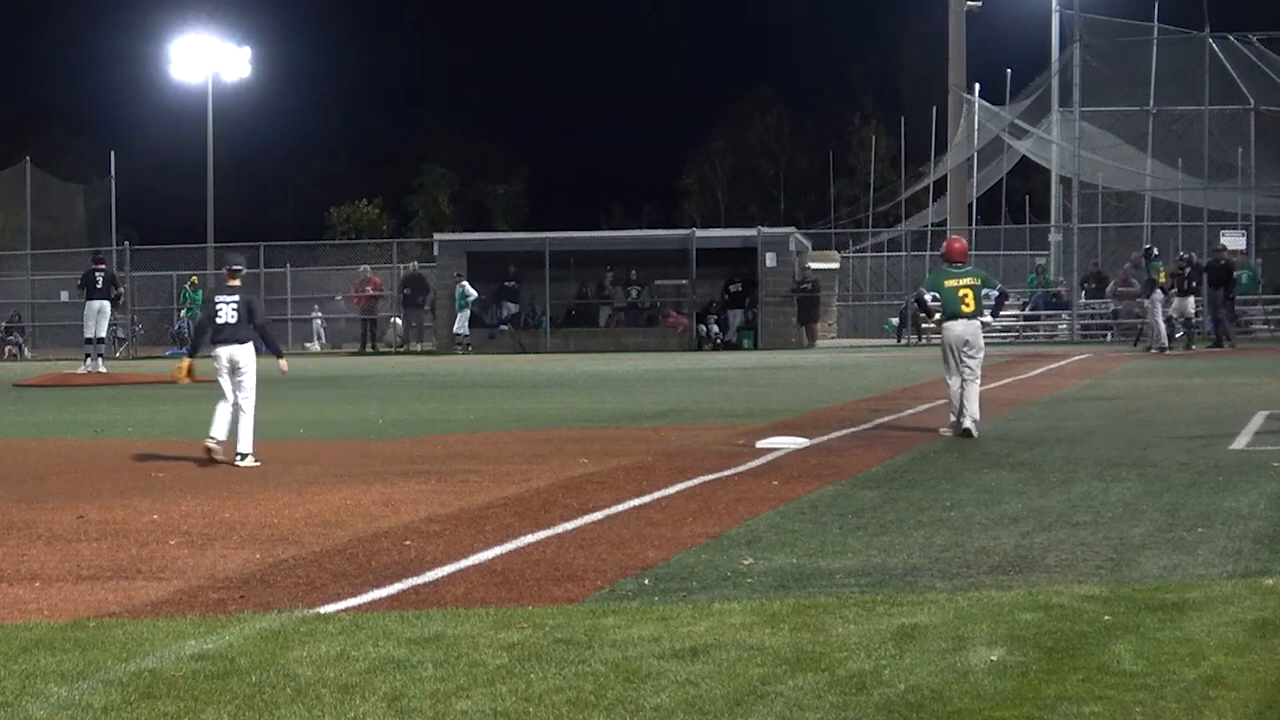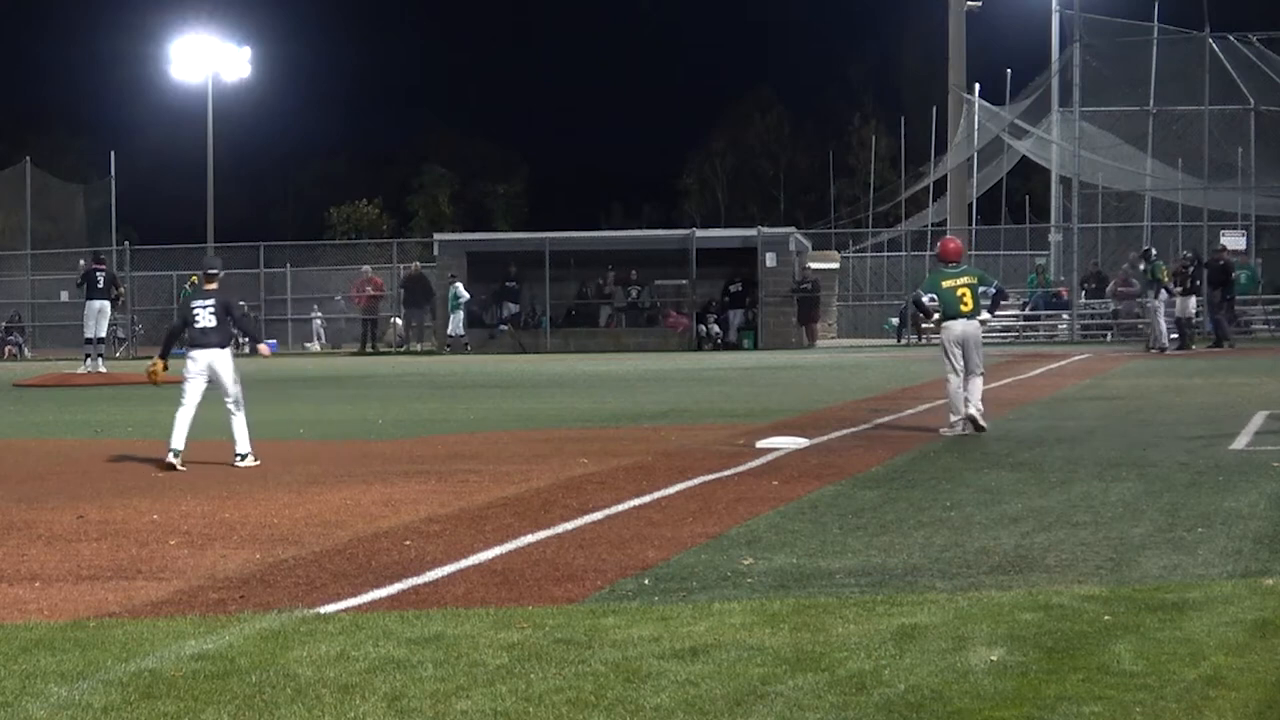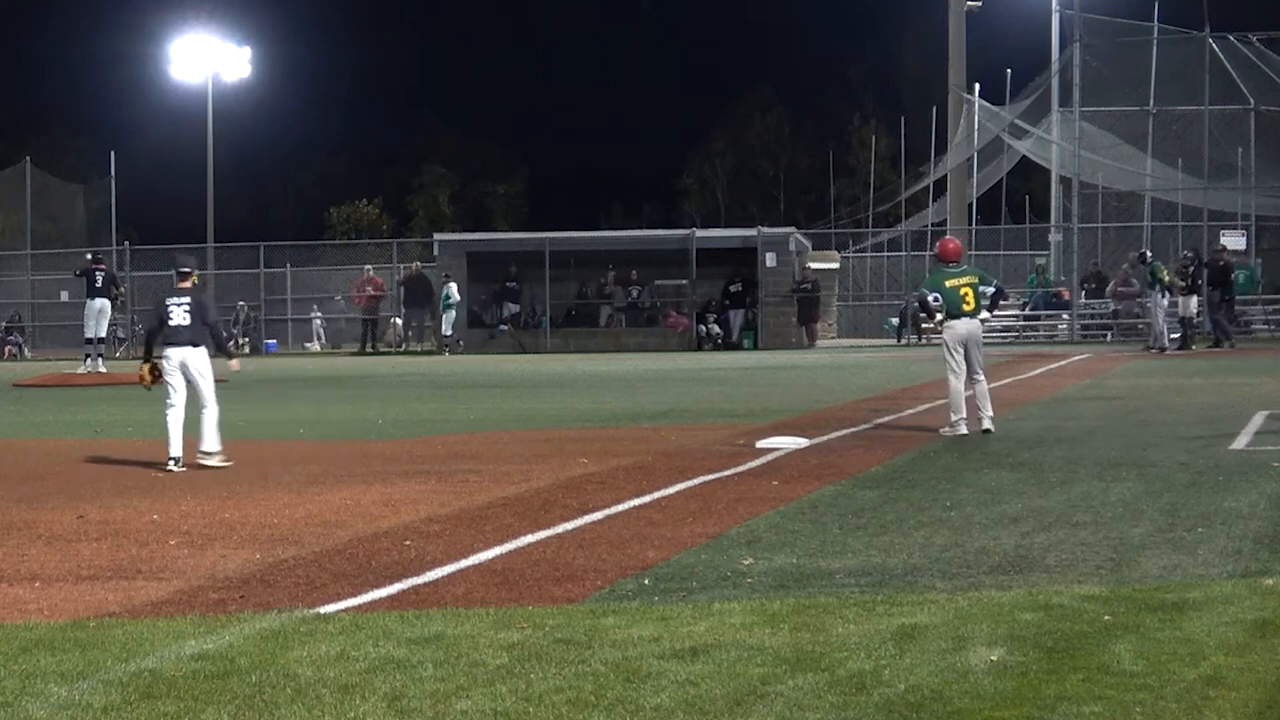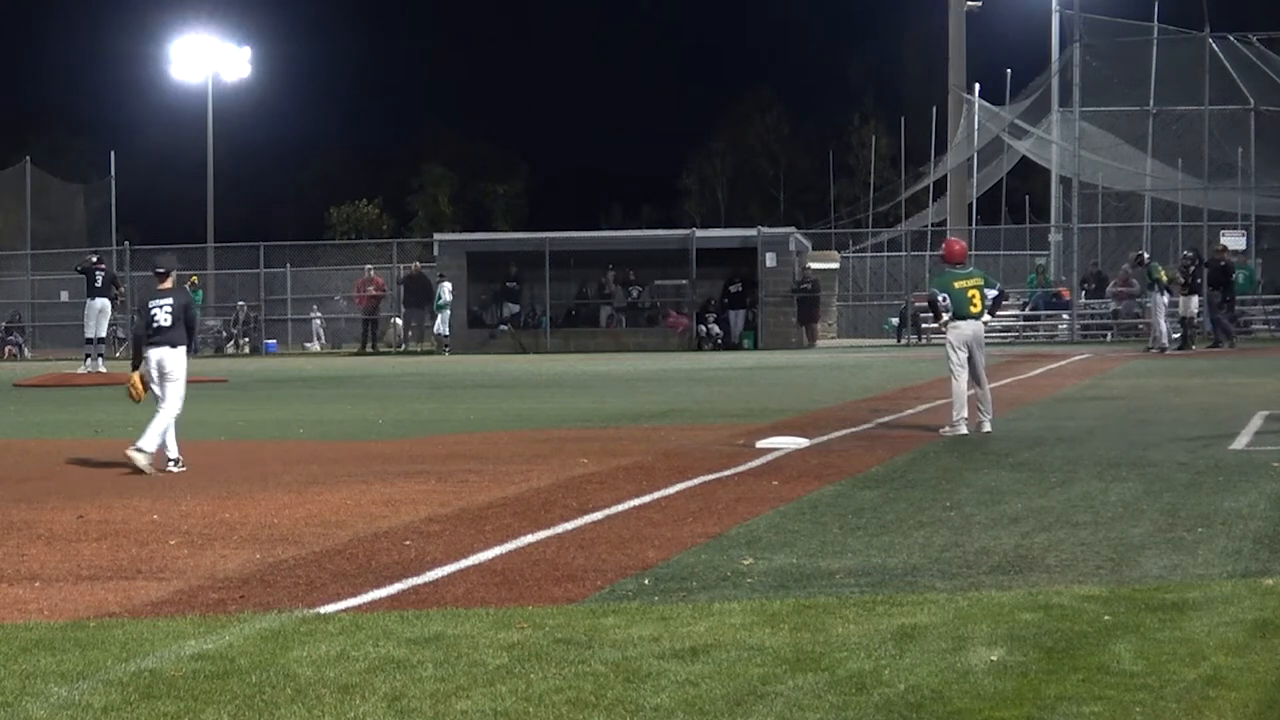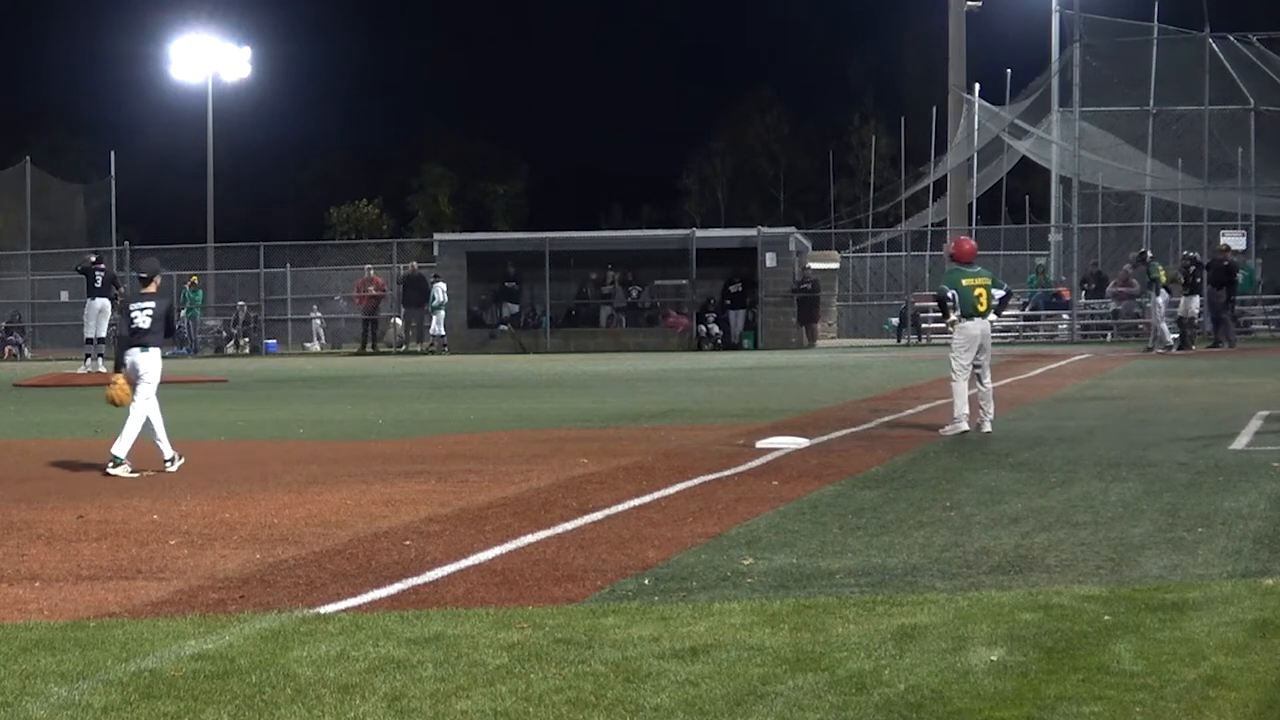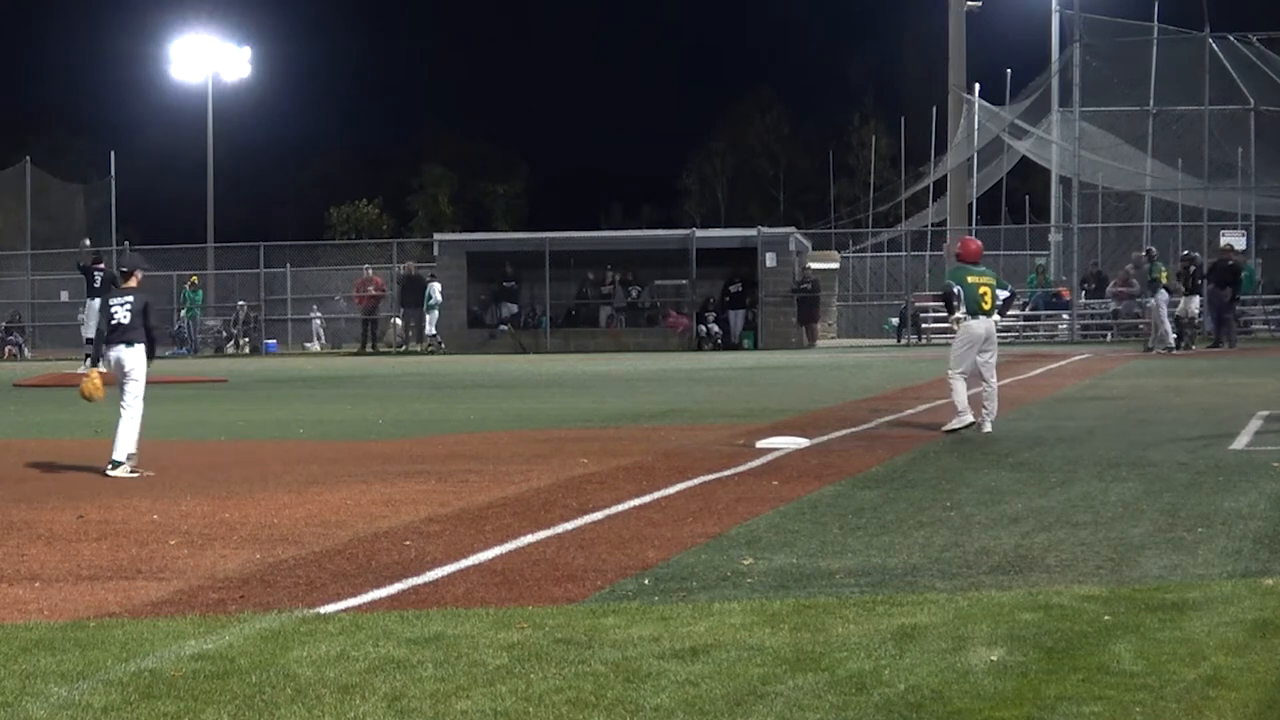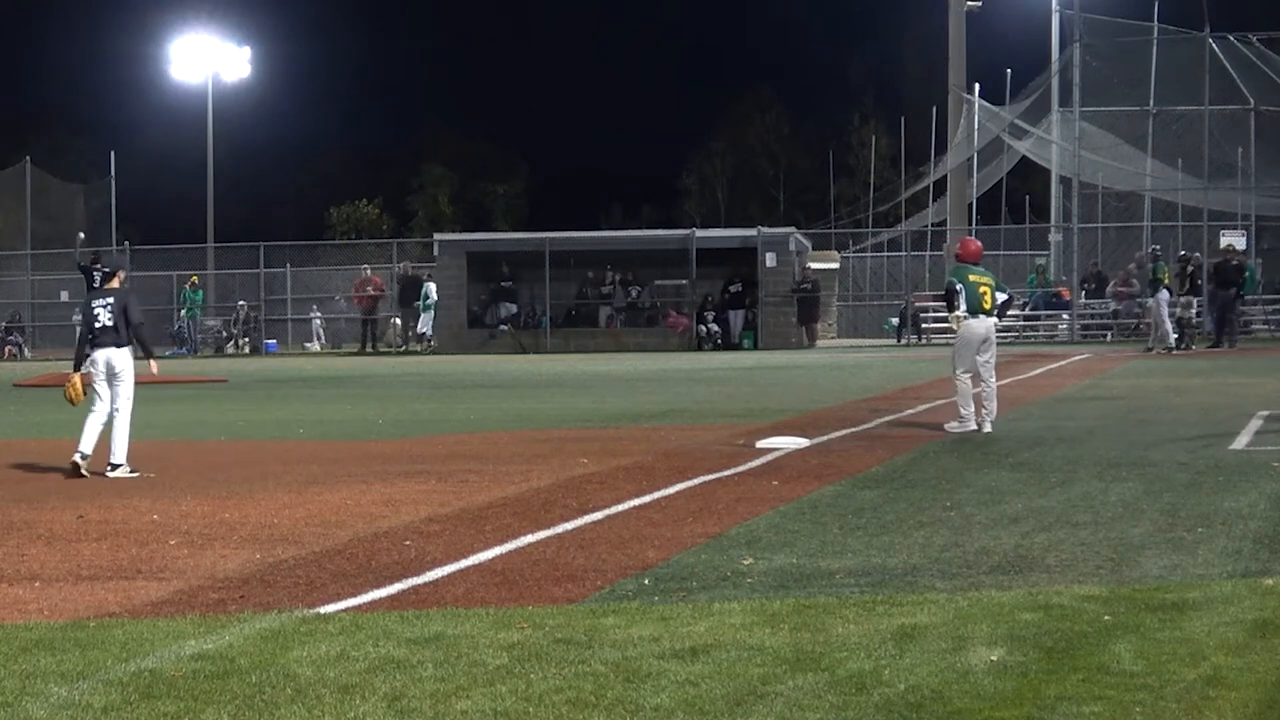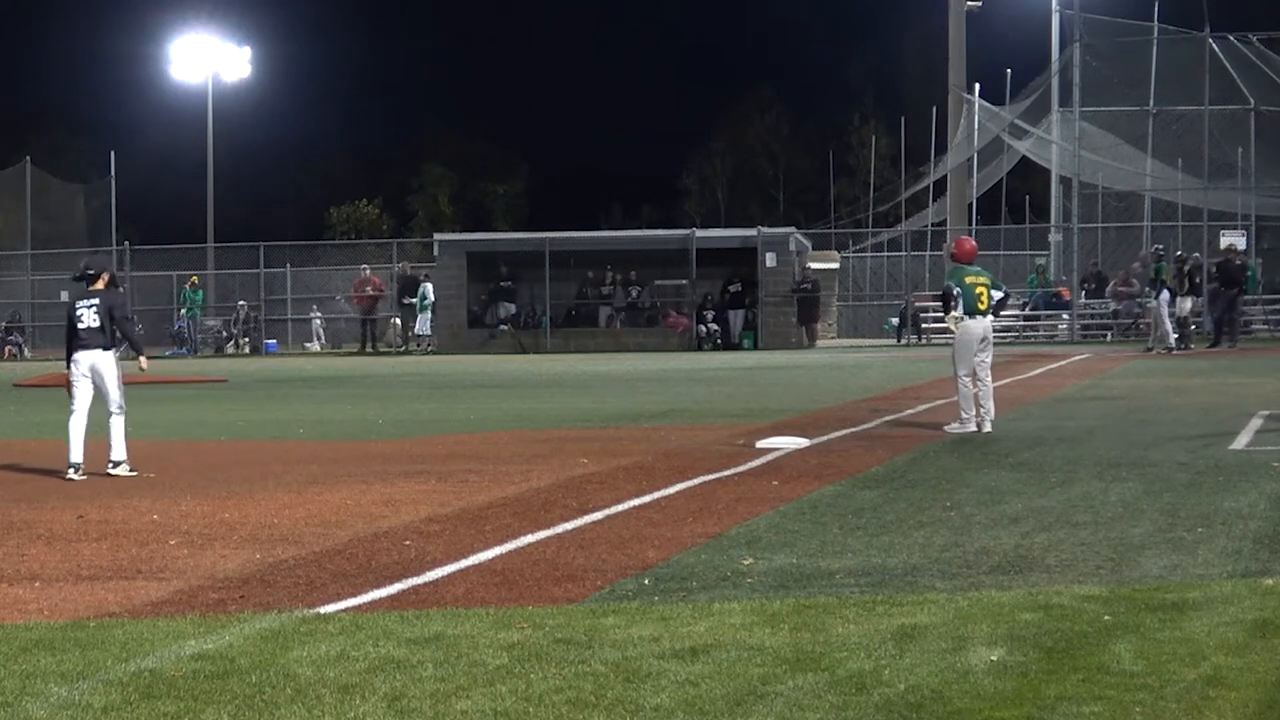
dt=0.2s
person 1, frame 1
left shoulder: (215, 296)
right shoulder: (248, 297)
left elbow: (202, 327)
right elbow: (261, 327)
left wrist: (190, 356)
right wrist: (279, 355)
left hip: (220, 351)
right hip: (243, 350)
left knee: (227, 399)
right knee: (245, 402)
left ankle: (215, 438)
right ankle: (243, 454)
person 1, frame 2
left shoulder: (191, 301)
right shoulder: (224, 298)
left elbow: (175, 330)
right elbow: (241, 320)
left wrist: (162, 356)
right wrist: (258, 342)
left hip: (196, 356)
right hip: (220, 355)
left knee: (187, 405)
right knee: (235, 405)
left ankle: (174, 452)
right ankle: (242, 454)
person 1, frame 3
left shoulder: (165, 299)
right shoulder: (200, 297)
left elbow: (152, 330)
right elbow: (213, 327)
left wrist: (147, 359)
right wrist: (229, 354)
left hip: (170, 354)
right hip: (195, 354)
left knee: (175, 407)
right knee: (209, 405)
left ankle: (174, 457)
right ankle: (208, 451)
person 1, frame 4
left shoulder: (147, 301)
right shoulder: (183, 297)
left elbow: (139, 335)
right elbow: (191, 328)
left wrist: (135, 368)
right wrist: (185, 348)
left hip: (152, 354)
right hip: (174, 353)
left knee: (164, 407)
right knee: (170, 408)
left ankle: (173, 458)
right ankle: (142, 448)
person 1, frame 5
left shoulder: (128, 304)
right shoulder: (164, 302)
left elbow: (123, 337)
right elbow: (170, 332)
left wrist: (117, 370)
left hip: (130, 356)
right hip: (150, 356)
left knee: (150, 406)
right knee: (138, 410)
left ankle: (169, 457)
right ankle: (117, 460)
person 1, frame 6
left shoulder: (108, 298)
right shoulder: (142, 298)
left elbow: (101, 332)
right elbow: (150, 331)
left wrist: (94, 363)
right wrist: (150, 356)
left hip: (112, 352)
right hip: (134, 352)
left knee: (131, 404)
right knee: (131, 407)
left ankle: (127, 454)
right ankle: (118, 462)
person 1, frame 7
left shoulder: (91, 299)
right shoulder: (125, 296)
left elbow: (84, 335)
right elbow: (136, 329)
left wrist: (77, 368)
right wrist: (150, 357)
left hip: (97, 355)
right hip: (120, 354)
left knee: (98, 409)
right knee: (121, 410)
left ankle: (82, 454)
right ankle: (116, 464)
person 1, frame 8
left shoulder: (75, 302)
right shoulder: (111, 297)
left elbow: (70, 337)
right elbow: (123, 325)
left wrist: (69, 367)
right wrist: (139, 353)
left hip: (80, 358)
right hip: (103, 357)
left knee: (78, 412)
right knee: (116, 410)
left ankle: (74, 466)
right ankle: (117, 461)
person 2, frame 1
left shoulder: (939, 276)
right shoulder: (978, 275)
left elbow: (920, 297)
right elbow: (1002, 293)
left wrist: (933, 316)
right wrist: (991, 316)
left hip: (951, 328)
right hip: (974, 328)
left knee: (954, 378)
right knee: (972, 378)
left ankle: (956, 423)
right ankle: (969, 420)
person 2, frame 2
left shoulder: (936, 277)
right shoulder: (974, 273)
left elbow: (917, 299)
right elbow: (999, 290)
left wrist: (931, 316)
right wrist: (989, 313)
left hip: (950, 328)
right hip: (973, 327)
left knee: (955, 377)
right knee: (975, 373)
left ankle: (958, 423)
right ankle: (974, 408)
person 2, frame 3
left shoulder: (937, 277)
right shoulder: (974, 273)
left elbow: (922, 299)
right elbow: (999, 290)
left wrist: (934, 316)
right wrist: (988, 312)
left hip: (953, 328)
right hip: (974, 326)
left knee: (956, 376)
right knee: (977, 374)
left ankle: (958, 424)
right ankle: (986, 418)
person 2, frame 4
left shoulder: (945, 277)
right shoulder: (978, 275)
left elbow: (933, 299)
right elbow: (1000, 292)
left wrist: (940, 318)
right wrist: (989, 315)
left hip: (957, 328)
right hip: (978, 327)
left knee: (959, 376)
right knee: (980, 376)
left ankle: (959, 423)
right ankle: (986, 421)
person 2, frame 5
left shoulder: (953, 274)
right shoulder: (986, 274)
left elbow: (942, 296)
right elbow: (1007, 292)
left wrist: (947, 316)
right wrist: (995, 314)
left hip: (964, 328)
right hip: (984, 326)
left knee: (960, 376)
right knee: (984, 376)
left ankle: (960, 420)
right ankle: (986, 421)
person 2, frame 6
left shoulder: (958, 272)
right shoulder: (990, 275)
left elbow: (948, 292)
right elbow: (1011, 293)
left wrist: (953, 314)
right wrist: (999, 314)
left hip: (969, 326)
right hip: (989, 325)
left knee: (956, 372)
right knee: (989, 375)
left ankle: (964, 413)
right ankle: (987, 420)
person 2, frame 7
left shoulder: (959, 271)
right shoulder: (989, 276)
left elbow: (950, 289)
right elbow: (1008, 297)
left wrist: (952, 312)
right wrist: (997, 317)
left hip: (969, 325)
right hip: (988, 326)
left knee: (962, 374)
right knee: (988, 375)
left ankle: (967, 419)
right ankle: (987, 421)
person 2, frame 8
left shoulder: (956, 272)
right shoulder: (984, 275)
left elbow: (948, 291)
right elbow: (1004, 294)
left wrist: (948, 313)
right wrist: (991, 315)
left hip: (967, 325)
right hip: (985, 325)
left knee: (964, 376)
right knee: (984, 375)
left ankle: (967, 421)
right ankle: (986, 420)
